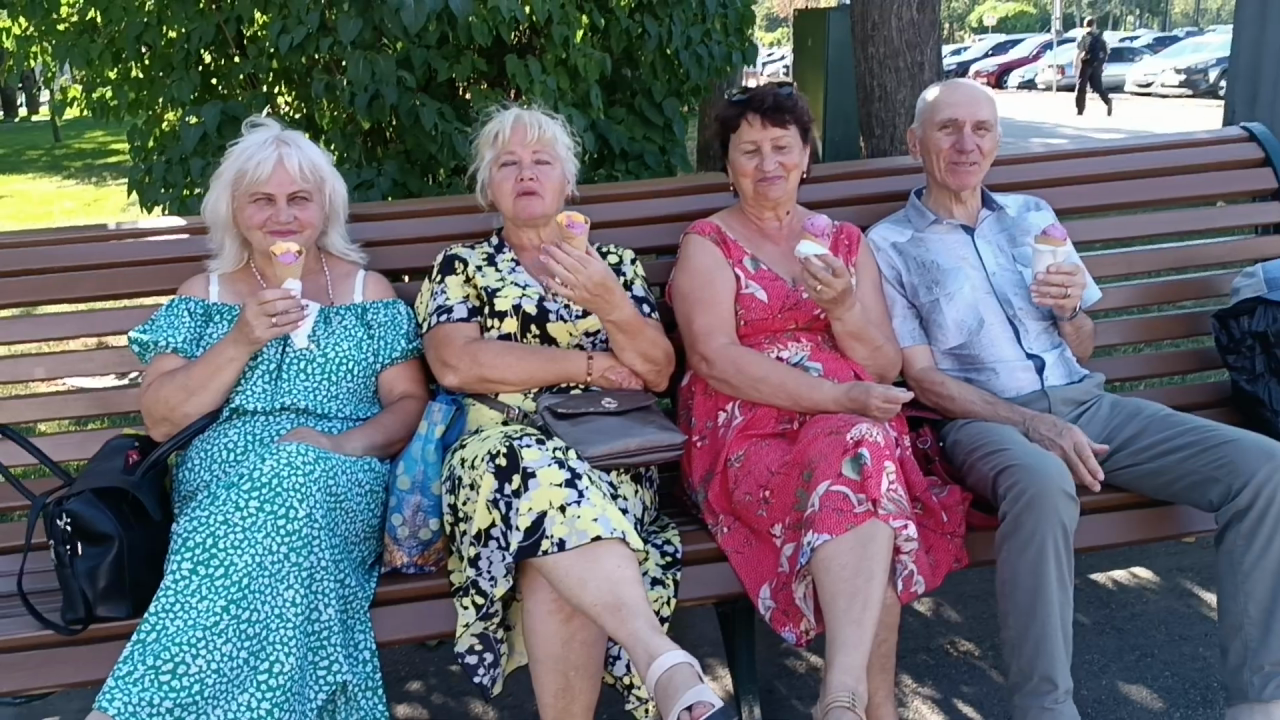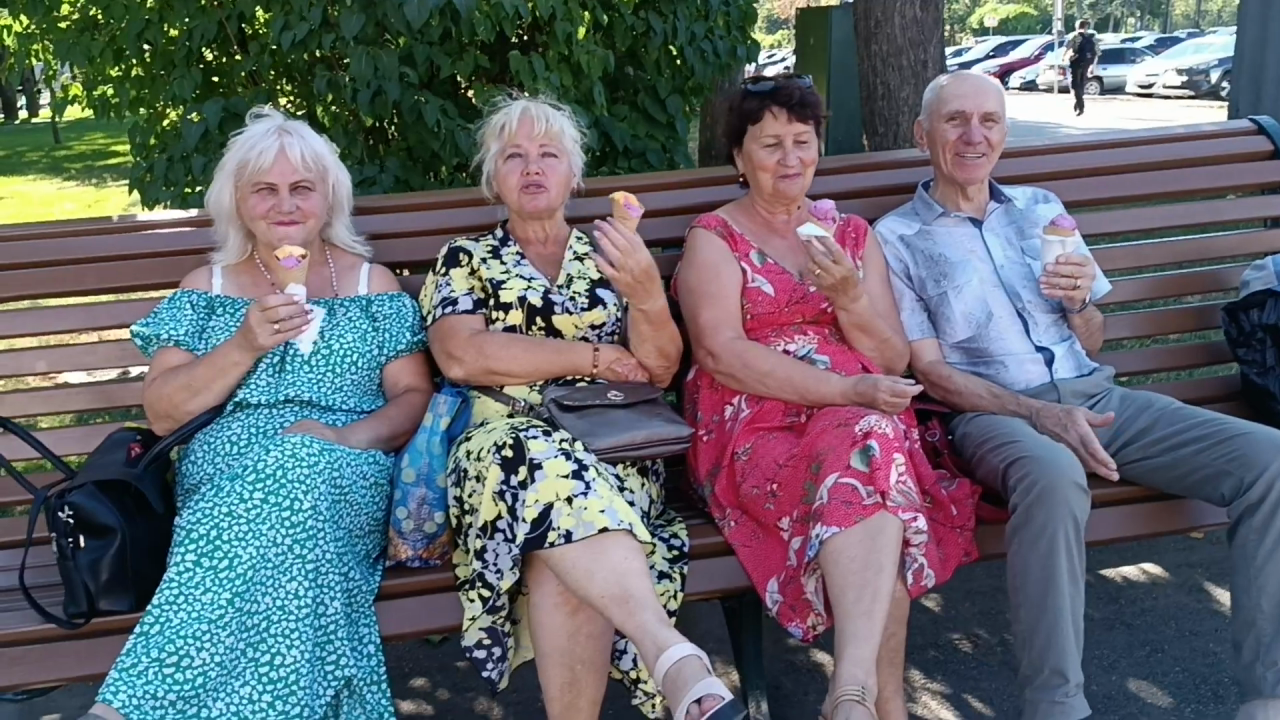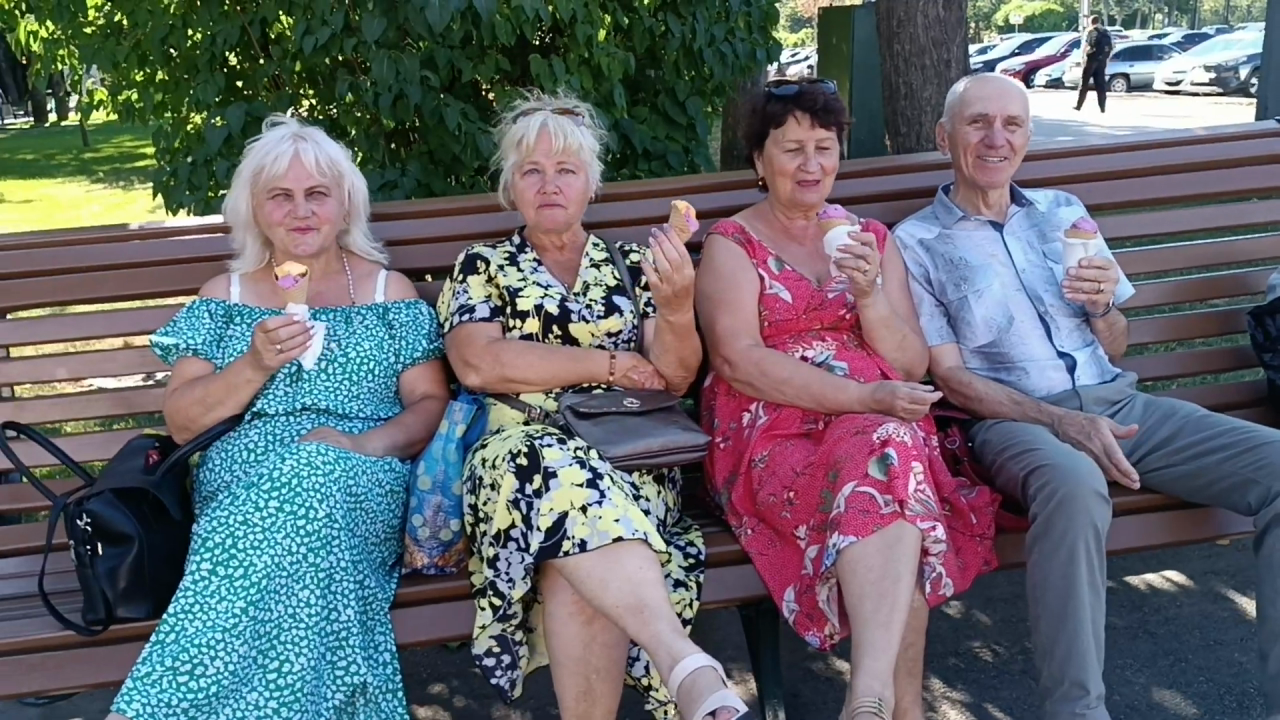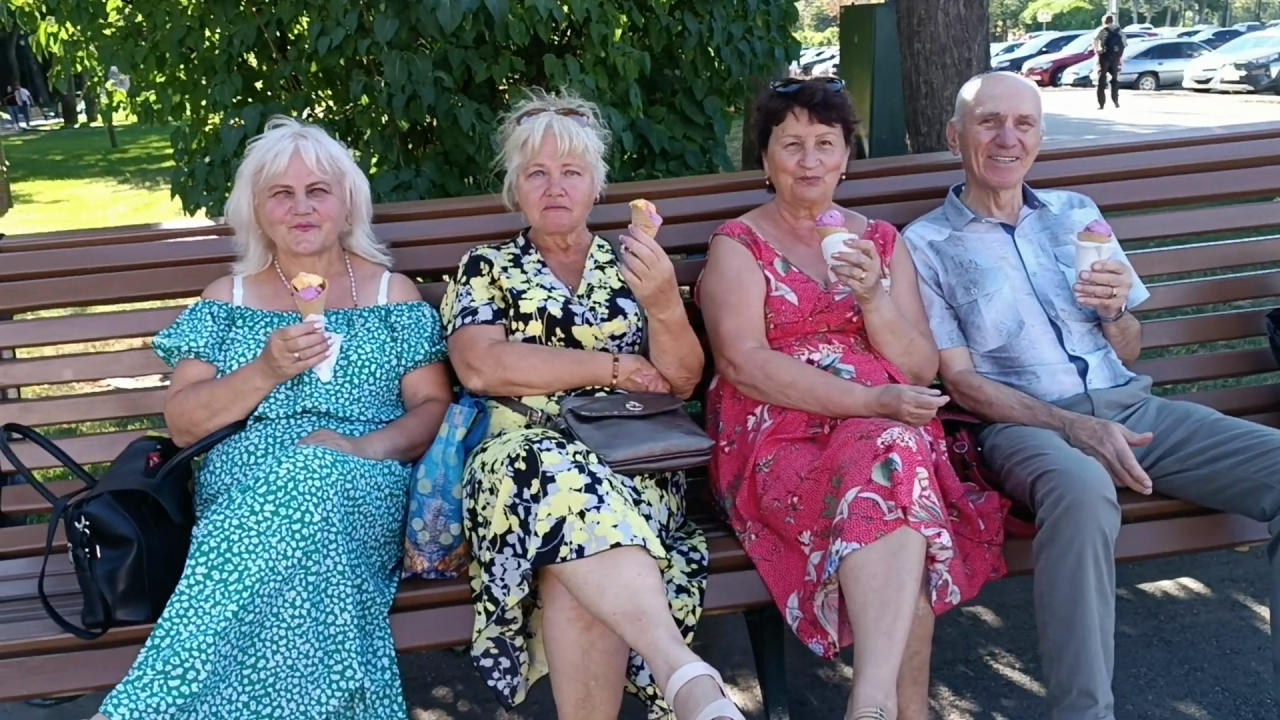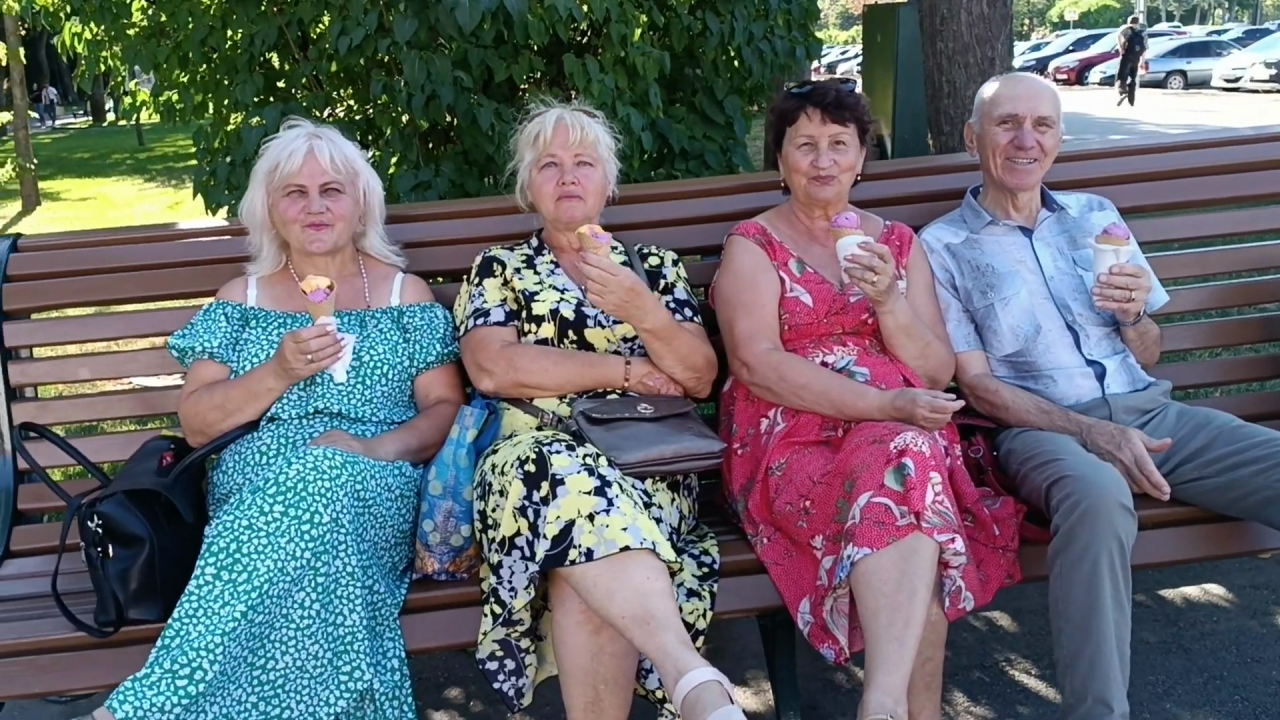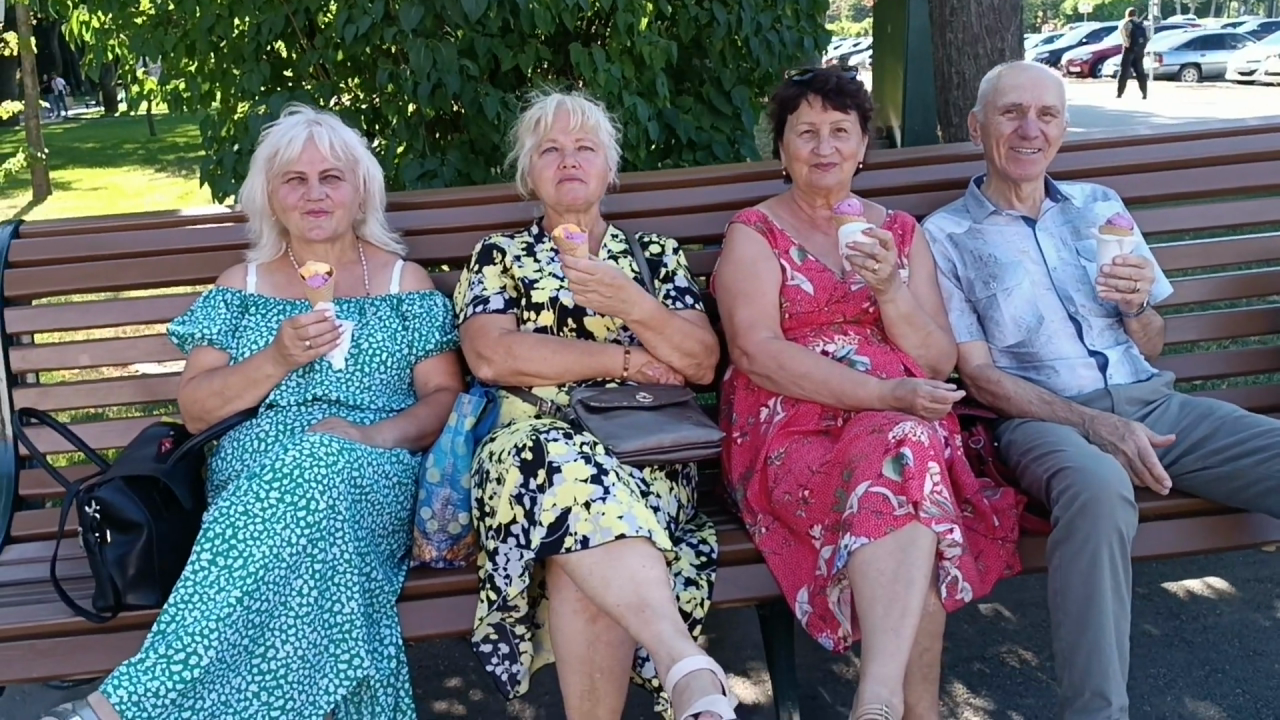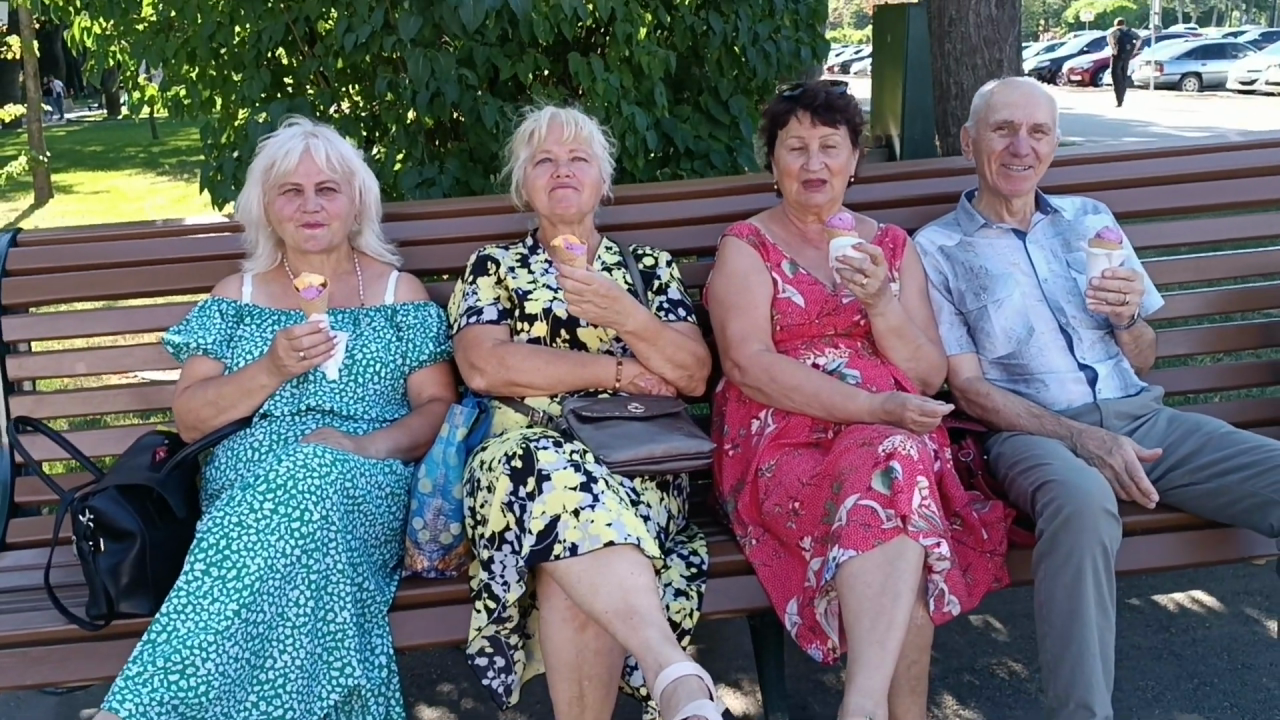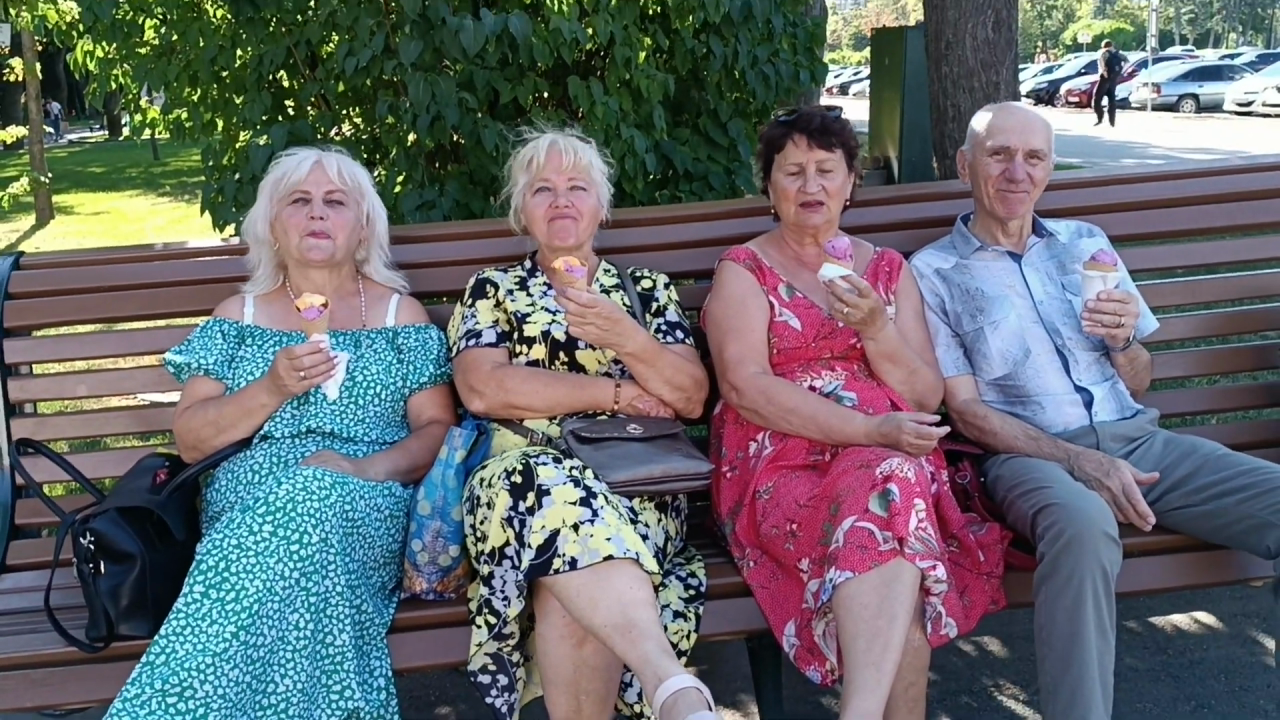
dt=0.4s
person 1, frame 1
left shoulder: (1033, 215)
right shoulder: (889, 245)
right elbow: (923, 378)
left wrist: (1070, 312)
right wrist: (1032, 423)
left hip: (1086, 402)
right hip: (984, 419)
right knee: (1044, 487)
person 1, frame 2
left shoulder: (1042, 207)
right shoulder: (896, 238)
right elbow: (930, 370)
left wrist: (1079, 304)
right wrist: (1042, 414)
left hip: (1094, 396)
right hip: (992, 411)
right knee: (1053, 477)
person 1, frame 3
left shoulder: (1064, 211)
right shoulder: (915, 242)
right elbow: (950, 376)
left wrist: (1103, 308)
right wrist: (1062, 420)
left hip: (1118, 401)
right hip: (1013, 418)
right knee: (1073, 484)
person 1, frame 4
left shoulder: (1077, 212)
right shoulder: (926, 244)
right elbow: (960, 380)
left wrist: (1115, 312)
right wrist: (1073, 425)
left hip: (1131, 405)
right hip: (1025, 422)
right knee: (1081, 490)
person 1, frame 5
left shoulder: (1096, 215)
right shoulder: (943, 246)
right elbow: (976, 384)
left wrist: (1133, 316)
right wrist: (1091, 432)
left hip: (1150, 410)
right hip: (1042, 426)
right knee: (1098, 496)
person 1, frame 6
left shoulder: (1100, 204)
right shoulder: (945, 235)
right elbow: (979, 375)
left wrist: (1137, 306)
right wrist: (1094, 423)
left hip: (1152, 401)
right hip: (1044, 417)
right knee: (1099, 486)
person 1, frame 7
left shoulder: (1091, 218)
right shoulder: (937, 250)
right elbow: (969, 388)
left wrist: (1127, 319)
right wrist: (1083, 438)
left hip: (1140, 416)
right hip: (1034, 431)
right knee: (1083, 500)
person 1, frame 8
left shoulder: (1086, 241)
right shoulder: (933, 272)
left elbow: (1137, 385)
right elbow: (966, 410)
left wrist: (1124, 341)
right wrist: (1080, 460)
left hip: (1136, 438)
right hip: (1031, 454)
right knee: (1083, 524)
person 2, frame 1
left shoulder: (847, 240)
right shoulder: (708, 244)
left elbow: (885, 367)
right elbow: (716, 360)
left wrist: (841, 306)
right wrist: (839, 397)
left hip: (851, 422)
right hip: (748, 430)
left knee: (861, 453)
right knee: (858, 460)
person 2, frame 2
left shoulder: (853, 233)
right shoulder: (714, 237)
left elbow: (892, 360)
right elbow: (722, 354)
left wrist: (848, 296)
right wrist: (846, 389)
left hip: (861, 413)
right hip: (755, 423)
left knee: (869, 443)
right knee: (865, 453)
person 2, frame 3
left shoulder: (872, 237)
right shoulder: (731, 244)
left elbow: (911, 365)
right elbow: (739, 362)
left wrist: (868, 295)
right wrist: (864, 397)
left hip: (877, 421)
right hip: (772, 431)
left knee: (887, 451)
right knee: (884, 468)
person 2, frame 4
left shoulder: (881, 239)
right shoulder: (738, 245)
left elbow: (920, 368)
right elbow: (745, 365)
left wrist: (873, 299)
right wrist: (871, 401)
left hip: (887, 425)
right hip: (777, 435)
left knee: (890, 456)
right knee: (890, 474)
person 2, frame 5
left shoulder: (898, 242)
right shoulder: (752, 246)
left elbow: (936, 373)
right elbow: (758, 367)
left wrist: (887, 302)
right wrist: (884, 406)
left hip: (900, 431)
right hip: (791, 439)
left knee: (903, 461)
right knee: (904, 476)
person 2, frame 6
left shoulder: (900, 229)
right shoulder: (754, 233)
left elbow: (938, 362)
right elbow: (758, 354)
left wrist: (889, 289)
right wrist: (885, 393)
left hip: (901, 418)
right hip: (792, 428)
left knee: (905, 448)
right knee: (901, 456)
person 2, frame 7
left shoulder: (892, 244)
right shoulder: (746, 247)
left elbow: (929, 375)
right elbow: (749, 367)
left wrist: (880, 303)
right wrist: (876, 407)
left hip: (892, 433)
right hip: (782, 441)
left knee: (890, 464)
right knee: (892, 476)
person 2, frame 8
left shoulder: (888, 267)
right shoulder: (743, 270)
left elbow: (925, 398)
right elbow: (746, 389)
left wrist: (875, 328)
right wrist: (870, 429)
left hip: (887, 455)
right hip: (780, 462)
left knee: (890, 487)
right knee: (888, 501)
person 3, frame 1
left shoulder: (614, 262)
right shoulder: (460, 265)
left elbow: (656, 372)
right elbow: (455, 365)
left wrist: (611, 306)
right wrist: (587, 364)
right hip: (502, 452)
left knee: (560, 571)
right knee: (539, 478)
right ankle: (669, 669)
person 3, frame 2
left shoulder: (613, 256)
right shoulder: (465, 258)
left elbow: (659, 367)
right elbow: (460, 356)
left wrist: (645, 294)
right wrist: (593, 355)
right hip: (507, 445)
left knee: (565, 561)
right knee: (547, 469)
right ankle: (677, 663)
person 3, frame 3
left shoulder: (631, 262)
right shoulder: (481, 266)
left elbow: (676, 377)
right elbow: (477, 365)
left wrist: (678, 307)
right wrist: (609, 365)
right hip: (523, 454)
left knee: (579, 569)
right knee: (559, 475)
right ankle: (690, 669)
person 3, frame 4
left shoulder: (637, 261)
right shoulder: (485, 267)
left elbow: (683, 378)
right elbow: (480, 368)
left wrist: (663, 305)
right wrist: (613, 367)
right hip: (525, 455)
left knee: (578, 560)
right knee: (557, 480)
person 3, frame 5
left shoulder: (654, 265)
right shoulder: (498, 267)
left elbow: (700, 378)
right elbow: (492, 369)
left wrist: (644, 313)
right wrist: (627, 370)
right hip: (538, 459)
left knee: (588, 575)
right knee: (569, 483)
person 3, frame 6
left shoulder: (655, 253)
right shoulder: (499, 255)
left elbow: (701, 363)
right elbow: (491, 357)
left wrist: (631, 304)
right wrist: (624, 358)
right hip: (536, 445)
left knee: (586, 558)
right knee: (565, 470)
person 3, frame 7
left shoulder: (649, 265)
right shoulder: (494, 265)
left elbow: (695, 375)
right elbow: (485, 367)
left wrist: (625, 316)
right wrist: (618, 370)
right hip: (529, 456)
left knee: (577, 563)
right knee: (553, 476)
person 3, frame 8
left shoulder: (647, 288)
right shoulder: (492, 289)
left elbow: (692, 397)
right elbow: (483, 390)
left wrist: (625, 338)
right wrist: (614, 392)
right hip: (527, 479)
left knee: (577, 593)
right knee: (553, 495)
person 4, frame 1
left shoulder: (368, 291)
right shoulder: (201, 296)
left elbow: (410, 404)
right elbow: (159, 419)
left wrist: (344, 445)
right wrist: (242, 341)
left hip: (337, 484)
right hip: (223, 480)
left knee: (293, 480)
right knee: (268, 511)
person 4, frame 2
left shoulder: (372, 283)
right shoulder: (205, 288)
left elbow: (415, 397)
right elbow: (162, 414)
left wrist: (349, 437)
right wrist: (245, 345)
left hip: (341, 474)
right hip: (226, 474)
left knee: (297, 470)
right knee: (277, 509)
person 4, frame 3
left shoulder: (389, 290)
right shoulder: (223, 296)
left elbow: (431, 404)
right elbow: (180, 422)
left wrist: (367, 444)
right wrist: (256, 364)
left hip: (359, 484)
right hip: (244, 481)
left knee: (313, 479)
right knee: (292, 512)
person 4, frame 4
left shoulder: (392, 292)
right shoulder: (225, 299)
left elbow: (434, 407)
right elbow: (183, 424)
left wrist: (366, 446)
right wrist: (267, 370)
left hip: (360, 486)
right hip: (246, 488)
left knee: (310, 480)
right knee: (299, 502)
person 4, frame 5
left shoulder: (406, 293)
right shoulder: (240, 299)
left elbow: (446, 409)
right elbow: (195, 424)
left wrist: (377, 448)
right wrist: (280, 372)
left hip: (373, 489)
right hip: (260, 489)
left knee: (321, 479)
right knee: (306, 502)
person 4, frame 6
left shoulder: (405, 280)
right shoulder: (240, 286)
left elbow: (445, 396)
right elbow: (195, 410)
left wrist: (374, 436)
right wrist: (278, 359)
left hip: (369, 479)
right hip: (254, 479)
left knee: (317, 464)
right knee: (294, 506)
person 4, frame 7
left shoulder: (400, 291)
right shoulder: (235, 295)
left elbow: (440, 406)
right elbow: (189, 418)
left wrist: (370, 447)
right wrist: (271, 369)
left hip: (364, 487)
right hip: (251, 483)
left knee: (314, 479)
right knee: (291, 501)
person 4, frame 8
left shoulder: (399, 313)
right shoulder: (237, 316)
left elbow: (437, 429)
right elbow: (189, 440)
left wrist: (368, 469)
right wrist: (272, 390)
left hip: (362, 508)
right hip: (249, 503)
left knee: (312, 498)
right knee: (295, 511)
